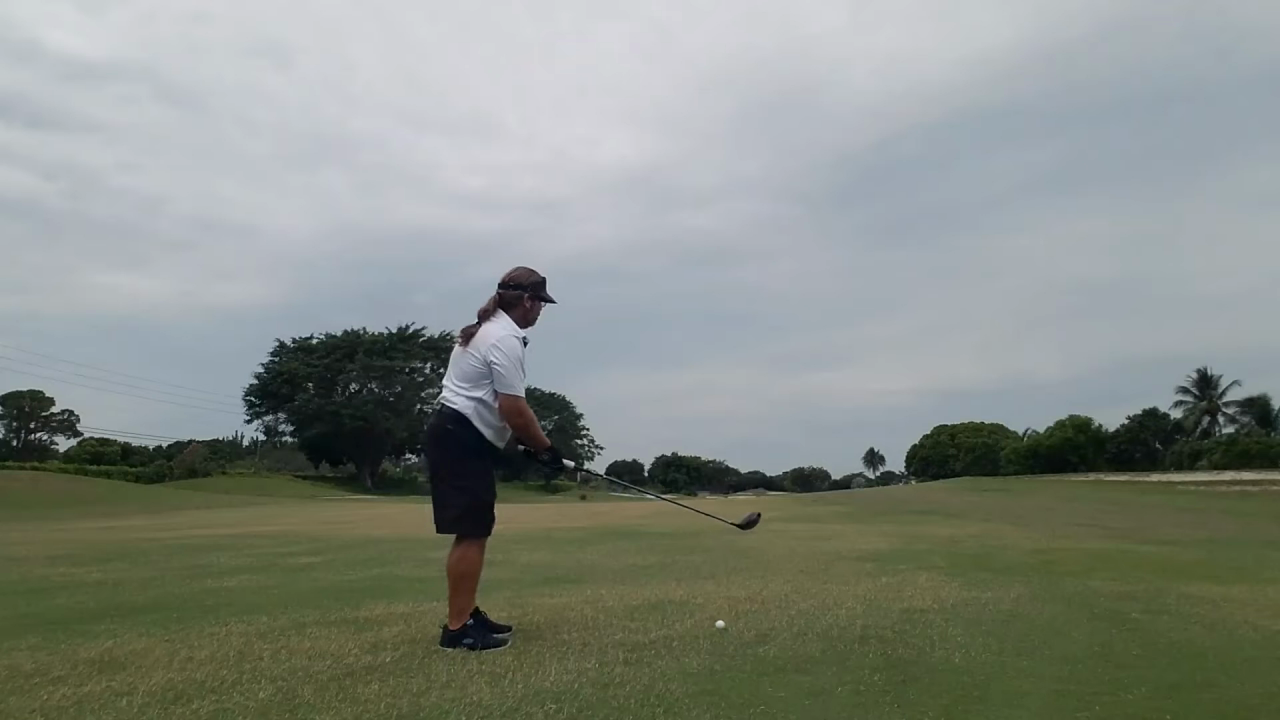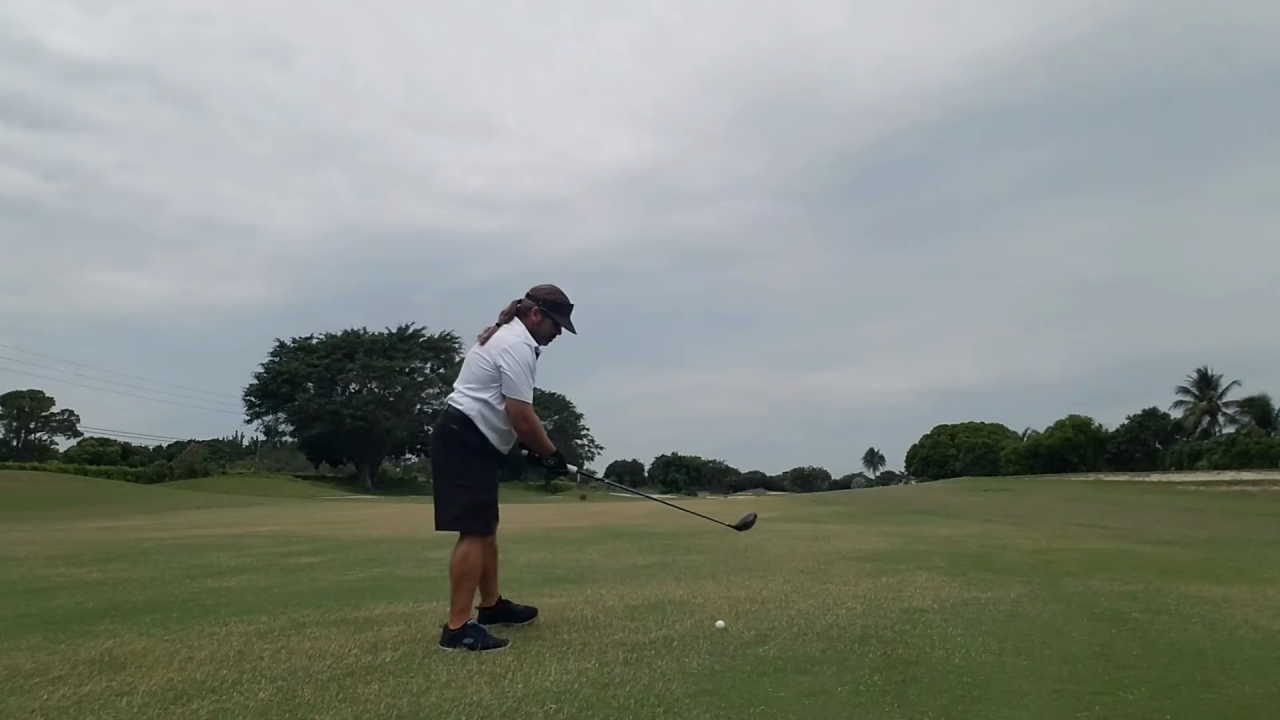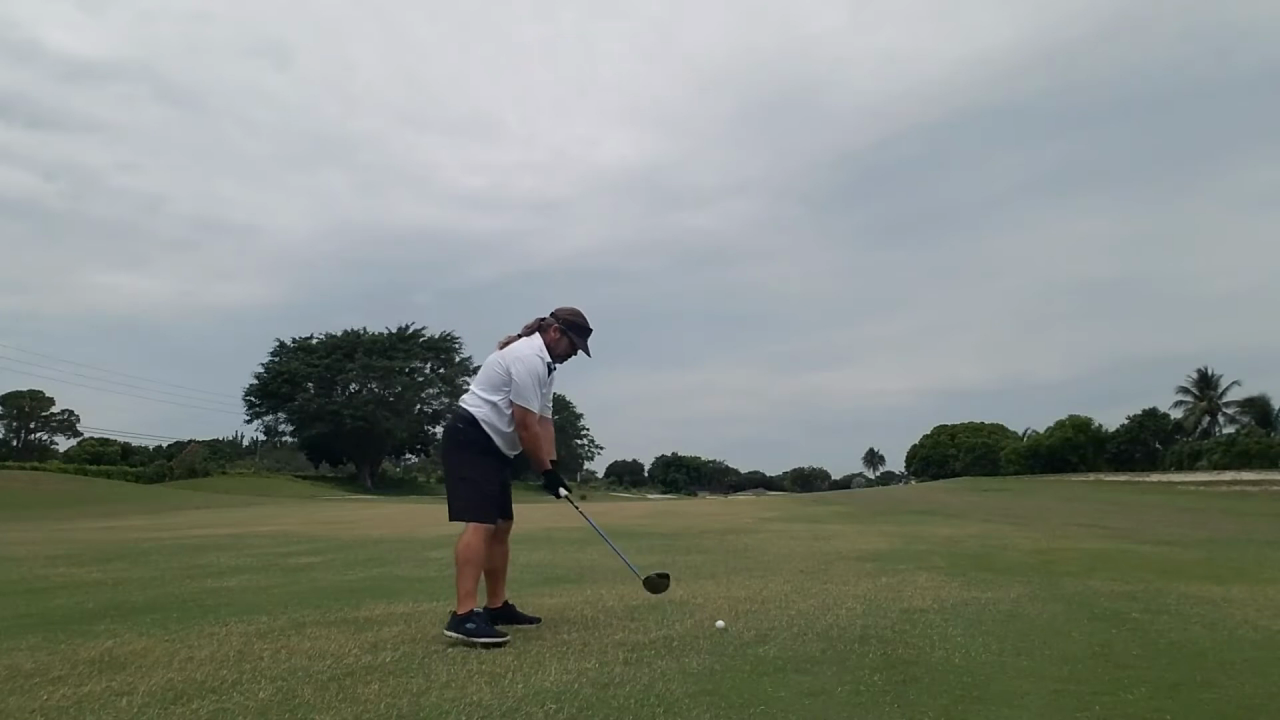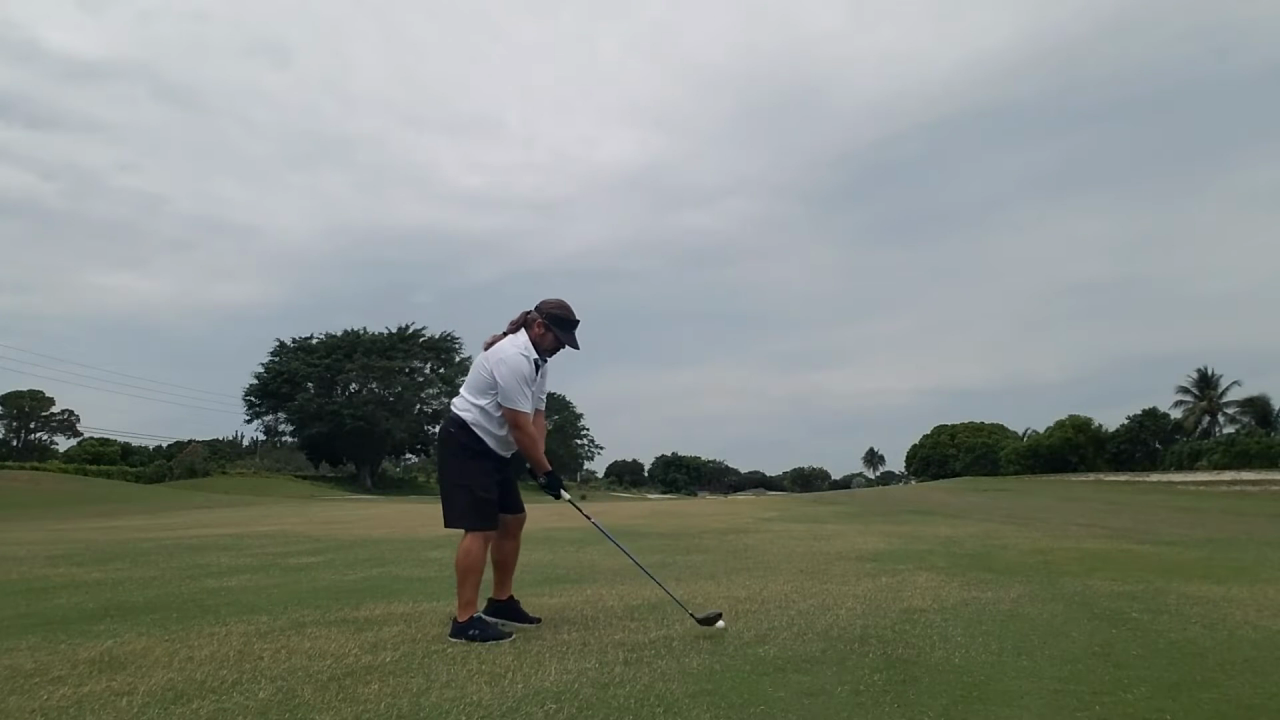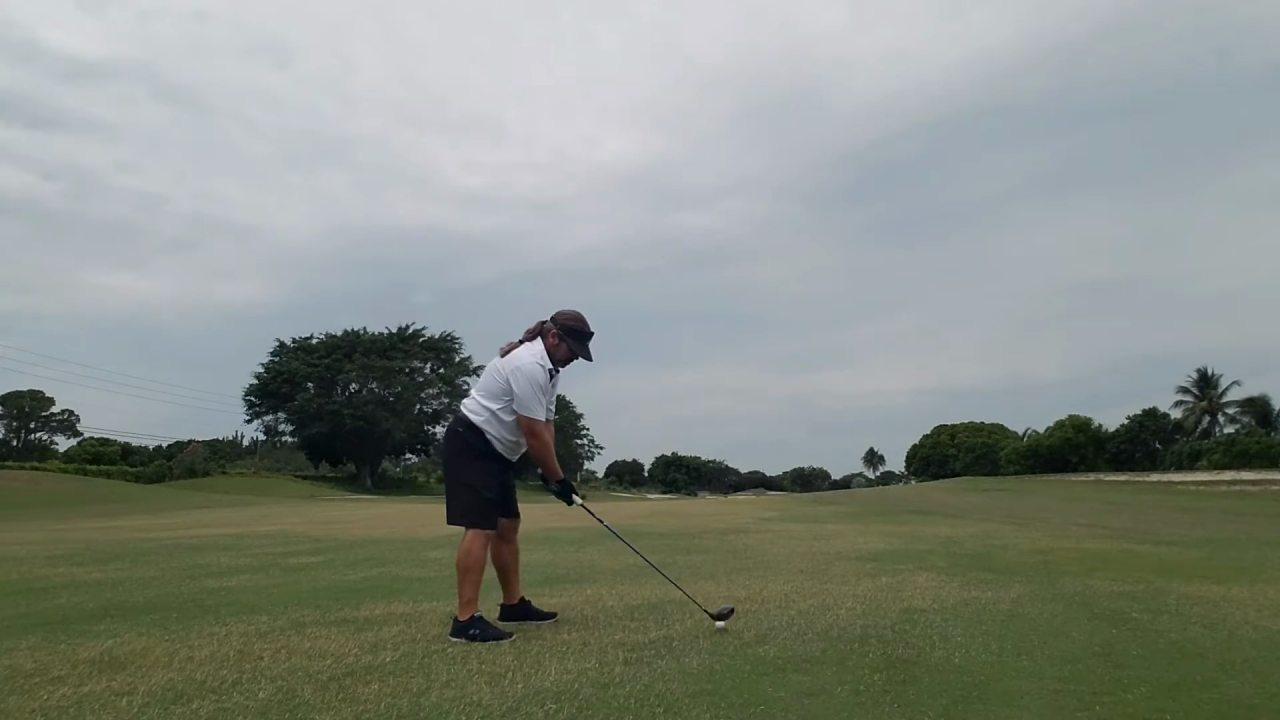
dt=0.5s
person 1, frame 1
left shoulder: (490, 329)
right shoulder: (506, 339)
right elbow: (514, 410)
left wrist: (531, 442)
right wrist: (545, 448)
left hip: (460, 438)
right hip: (462, 441)
left knee: (477, 531)
right knee: (471, 533)
left ankle: (468, 613)
right ankle: (457, 628)
person 1, frame 2
left shoulder: (508, 338)
right shoulder: (517, 346)
left elbow: (510, 411)
right elbow: (521, 416)
left wrist: (534, 447)
right wrist: (551, 453)
left hip: (472, 443)
right hip: (465, 443)
left knee: (485, 530)
right knee: (474, 532)
left ankle: (491, 605)
right ankle: (458, 627)
person 1, frame 3
left shoulder: (543, 363)
right shoulder: (528, 357)
left elbow: (543, 422)
right elbow: (526, 426)
left wrist: (552, 467)
right wrist: (545, 471)
left hip: (491, 447)
right hip: (469, 441)
left knee: (500, 526)
right knee: (480, 524)
left ankle: (496, 606)
right ankle: (464, 615)
person 1, frame 4
left shoulder: (536, 359)
right shoulder: (513, 357)
left elbow: (536, 416)
right elbow: (520, 427)
left wrist: (539, 462)
right wrist: (545, 472)
left hip: (492, 449)
right hip: (467, 445)
left knee: (512, 521)
right knee: (481, 530)
left ankle: (500, 601)
right ankle: (465, 620)
person 1, frame 5
left shoulder: (548, 367)
right shoulder: (529, 365)
left elbow: (545, 425)
right elbow: (534, 435)
left wrist: (547, 471)
right wrist: (558, 479)
left hip: (494, 450)
right hip: (470, 445)
left knee: (507, 526)
right knee: (480, 529)
left ankle: (513, 604)
right ankle: (466, 620)
